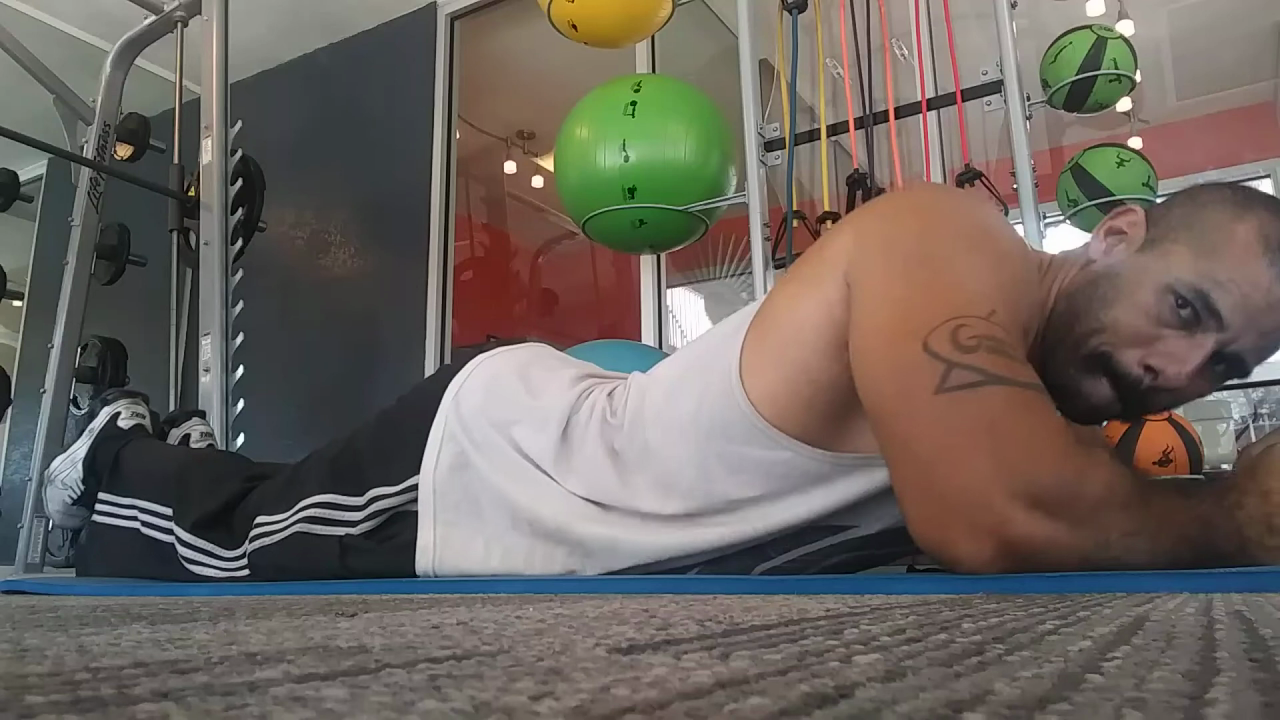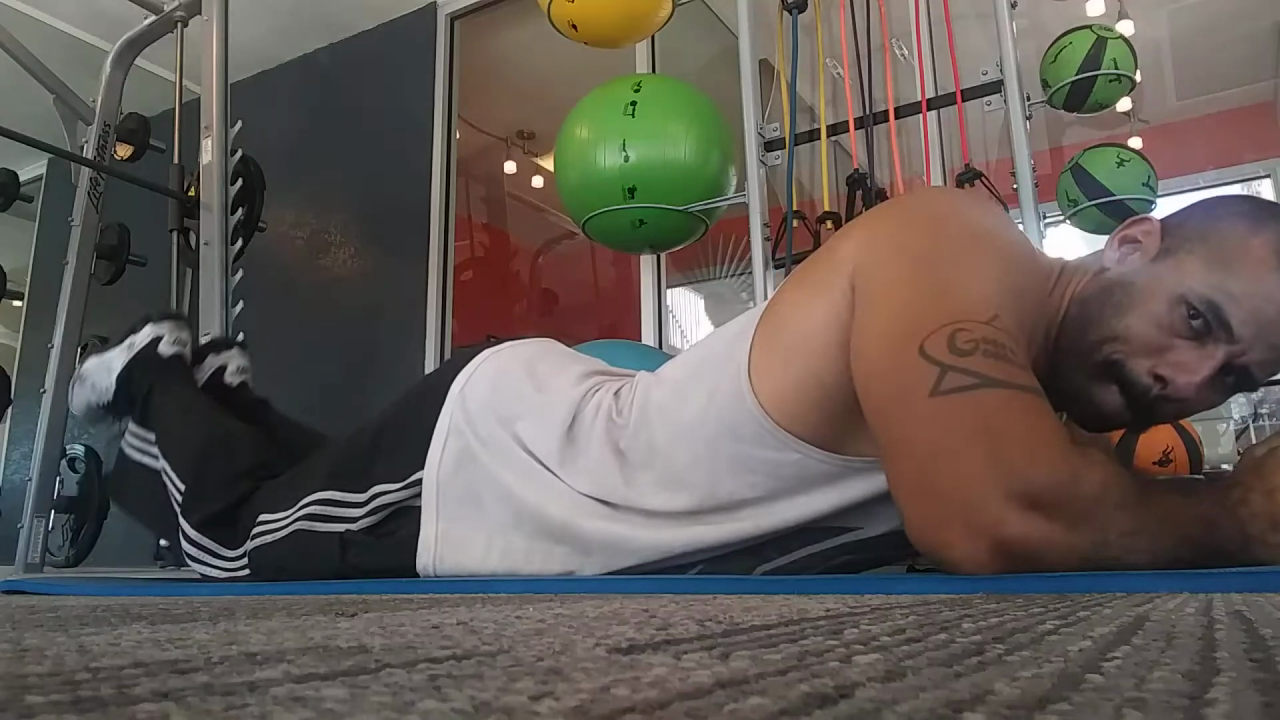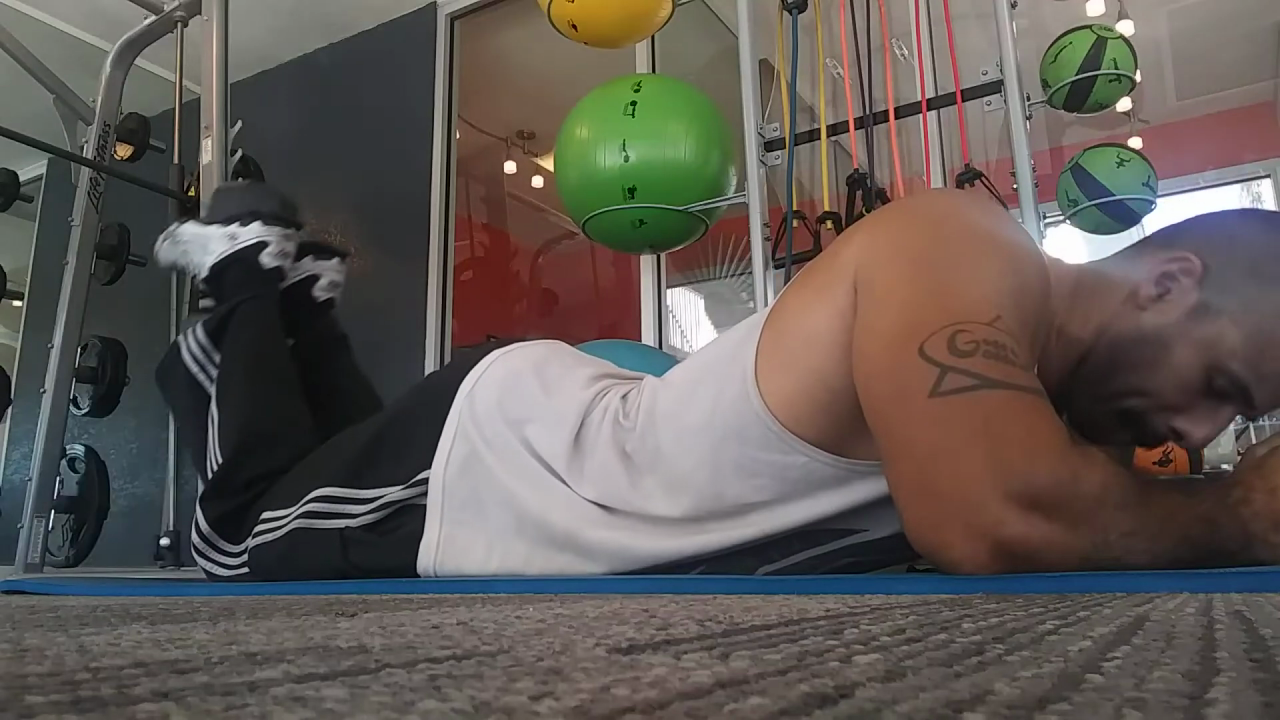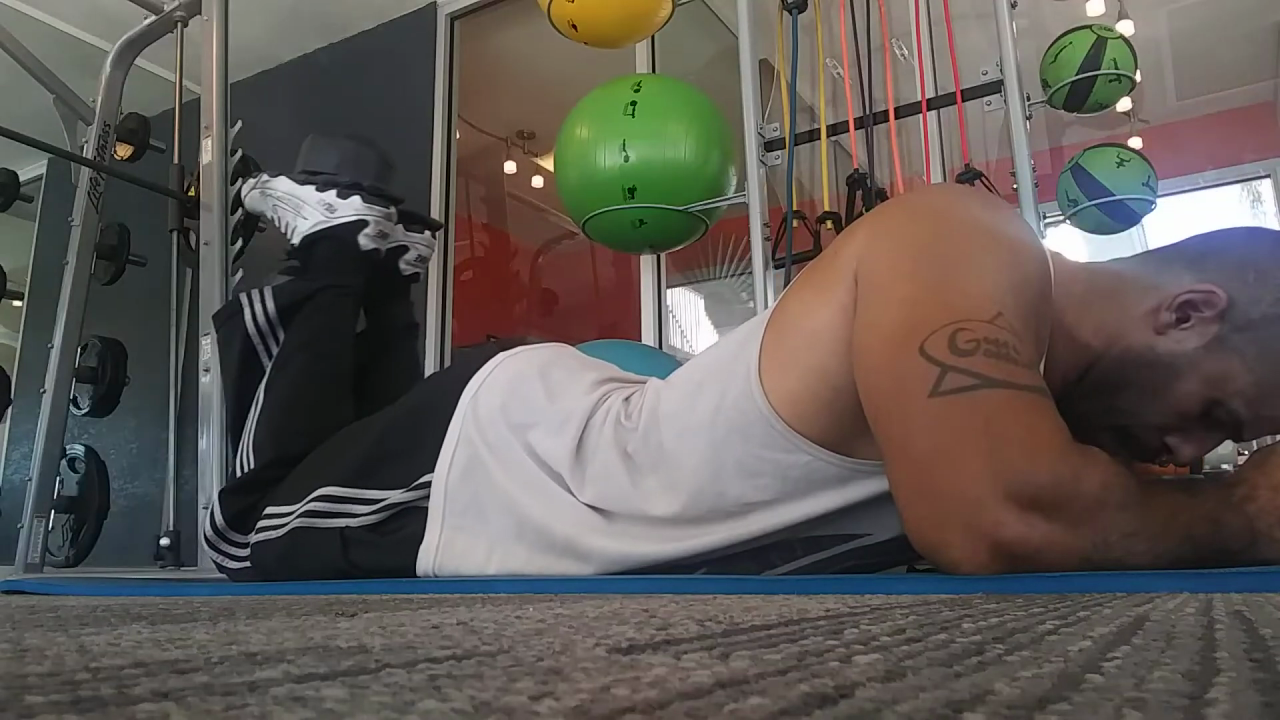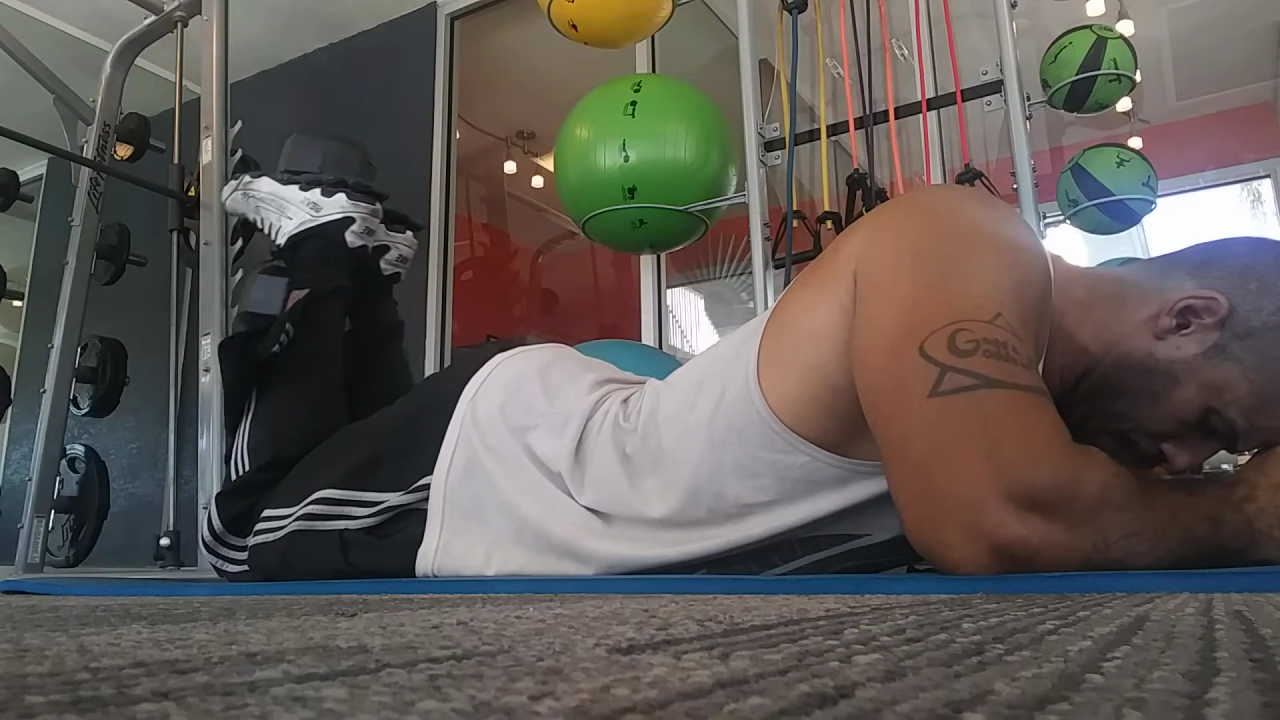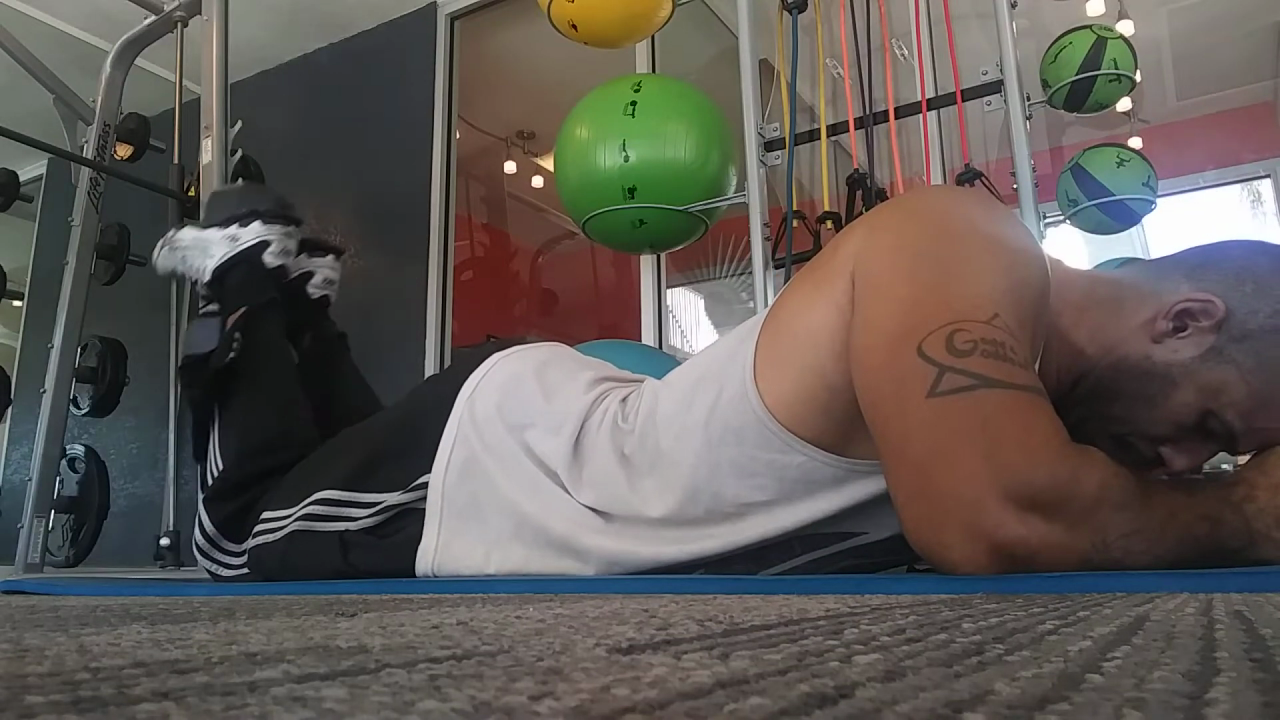
dt=0.4s
person 1, frame 1
left shoulder: (1030, 389)
right shoulder: (951, 243)
right elbow: (999, 519)
left hip: (539, 434)
right hip: (461, 466)
right knee: (228, 547)
left ankle: (167, 452)
right ankle: (123, 456)
person 1, frame 2
left shoulder: (1031, 393)
right shoulder: (957, 246)
right elbow: (993, 521)
left hip: (548, 425)
right hip: (468, 457)
right knee: (232, 534)
left ankle: (212, 389)
right ankle: (158, 382)
person 1, frame 3
left shoulder: (1034, 386)
right shoulder: (959, 248)
right elbow: (995, 520)
left hip: (555, 428)
right hip: (478, 454)
right knee: (239, 530)
left ankle: (289, 298)
right ankle: (253, 271)
person 1, frame 4
left shoulder: (1034, 375)
right shoulder: (962, 244)
right elbow: (998, 520)
left hip: (560, 431)
right hip: (485, 454)
right knee: (252, 534)
left ankle: (367, 272)
right ankle: (341, 258)
person 1, frame 5
left shoulder: (1033, 373)
right shoulder: (961, 245)
right elbow: (999, 521)
left hip: (558, 431)
right hip: (478, 459)
right knee: (249, 533)
left ankle: (352, 273)
right ankle: (332, 253)
person 1, frame 6
left shoulder: (1022, 370)
right shoulder: (959, 248)
right elbow: (997, 521)
left hip: (553, 432)
right hip: (473, 462)
right knee: (244, 536)
left ankle: (289, 299)
right ankle: (260, 281)
